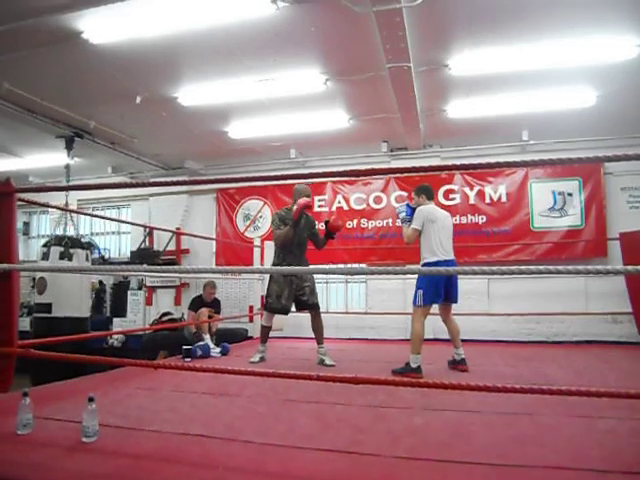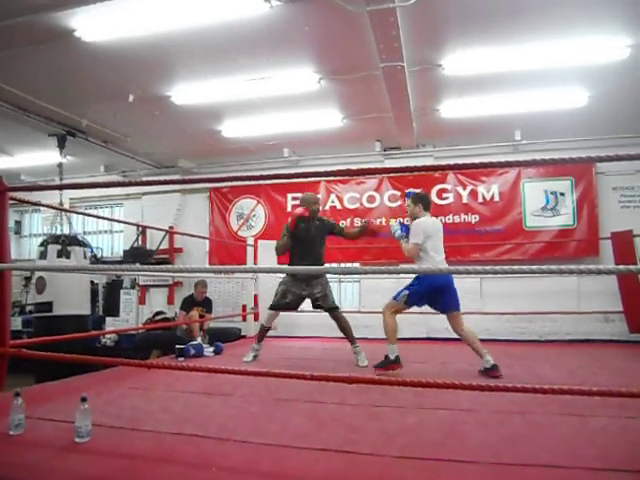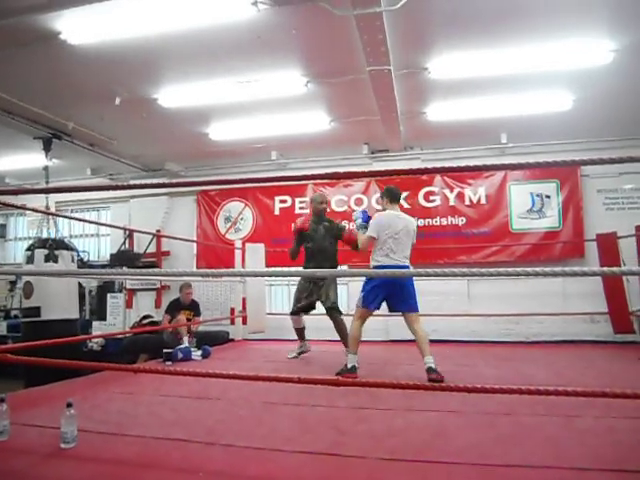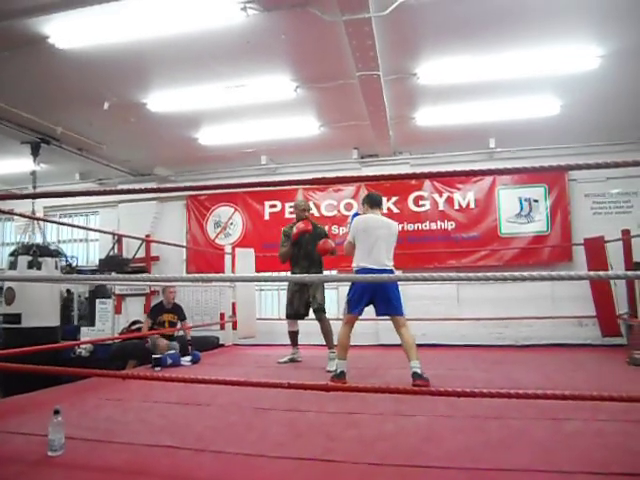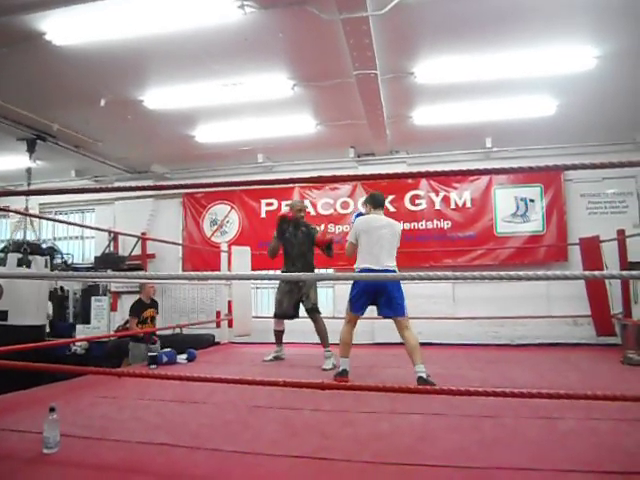
dt=0.5s
person 1, frame 1
left shoulder: (423, 210)
right shoulder: (445, 214)
left elbow: (409, 239)
left wrist: (405, 220)
left hip: (433, 267)
right hip: (450, 265)
left knee: (418, 316)
right knee: (446, 315)
left ankle: (414, 366)
right ankle: (459, 358)
person 1, frame 2
left shoulder: (418, 225)
right shoulder: (436, 223)
left elbow: (410, 254)
left wrist: (401, 236)
left hip: (427, 278)
right hip: (445, 278)
left knee: (389, 310)
right knee: (459, 327)
left ankle: (393, 357)
right ankle: (489, 364)
person 1, frame 3
left shoulder: (379, 218)
right shoulder: (411, 221)
left elbow: (363, 246)
left wrist: (361, 226)
left hip: (380, 274)
right hip: (403, 274)
left knee: (358, 319)
right knee: (414, 323)
left ankle: (351, 366)
right ankle: (431, 367)
person 1, frame 4
left shoulder: (359, 221)
right shoulder: (393, 225)
left elbow: (347, 250)
left hip: (363, 276)
right hip: (386, 276)
left knee: (347, 324)
right knee: (402, 325)
left ankle: (340, 372)
right ankle: (416, 372)
person 1, frame 5
left shoulder: (360, 222)
right shoulder: (396, 225)
left elbow: (349, 251)
left hip: (365, 276)
right hip: (389, 277)
left knee: (349, 322)
right knee: (404, 327)
left ankle: (343, 370)
right ankle: (421, 375)
person 2, frame 1
left shoulder: (309, 219)
right shoulder: (281, 215)
left elbow: (319, 245)
right elbow: (278, 241)
left wrist: (329, 234)
right wrist: (294, 221)
left knee: (315, 310)
right knee: (270, 310)
left ankle: (322, 353)
right ankle: (262, 350)
person 2, frame 2
left shoulder: (324, 224)
right shoulder: (293, 225)
left elbow: (349, 234)
right elbow: (279, 251)
left wrist: (363, 229)
right wrist: (291, 232)
left hip: (316, 277)
right hip: (294, 276)
left knee: (334, 312)
right knee: (273, 311)
left ankle: (357, 349)
right ankle: (256, 349)
person 2, frame 3
left shoulder: (334, 226)
right shoulder: (304, 226)
left elbow: (356, 246)
right elbow: (293, 256)
left wrist: (353, 239)
right wrist: (296, 236)
left hip: (327, 277)
right hip: (308, 277)
left knee: (334, 314)
right knee: (295, 313)
right ankle: (303, 345)
person 2, frame 4
left shoulder: (318, 229)
right shoulder: (288, 231)
left elbow: (332, 251)
right elbow: (282, 257)
left wrist: (331, 248)
right wrist: (293, 241)
left hip: (314, 276)
right hip: (296, 277)
left knee: (320, 314)
right knee: (291, 316)
left ankle: (333, 355)
right ankle: (295, 352)
person 2, frame 5
left shoulder: (311, 230)
right shoulder: (283, 230)
left elbow: (329, 254)
right elbow: (272, 254)
left wrist: (328, 245)
right wrist: (278, 233)
left hip: (307, 278)
right hip: (288, 278)
left knee: (314, 314)
right knee: (278, 315)
left ankle: (328, 354)
right ankle: (279, 351)
